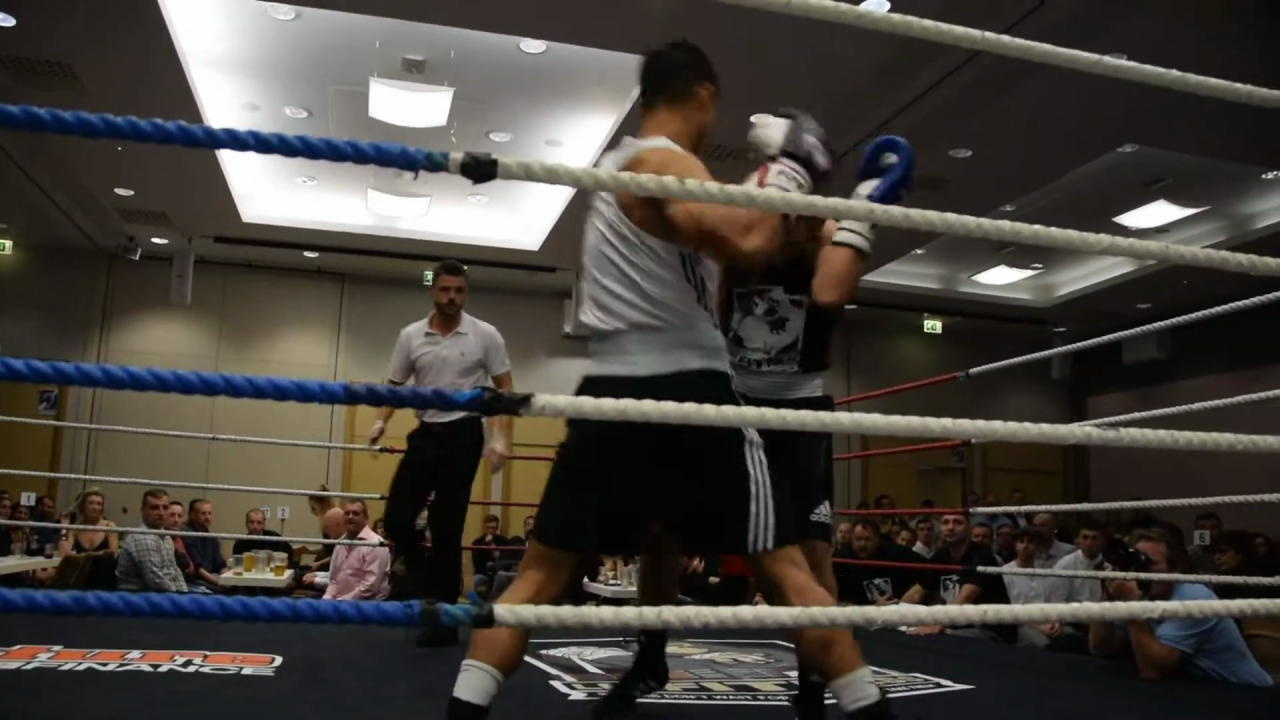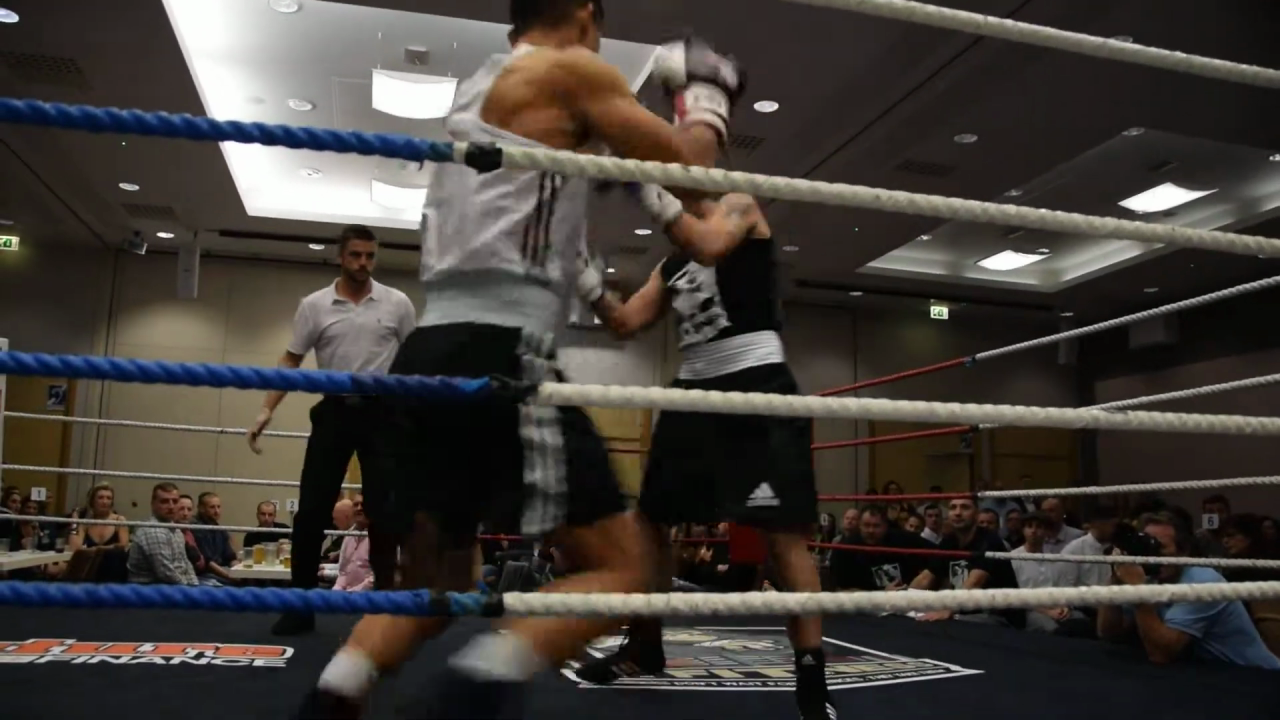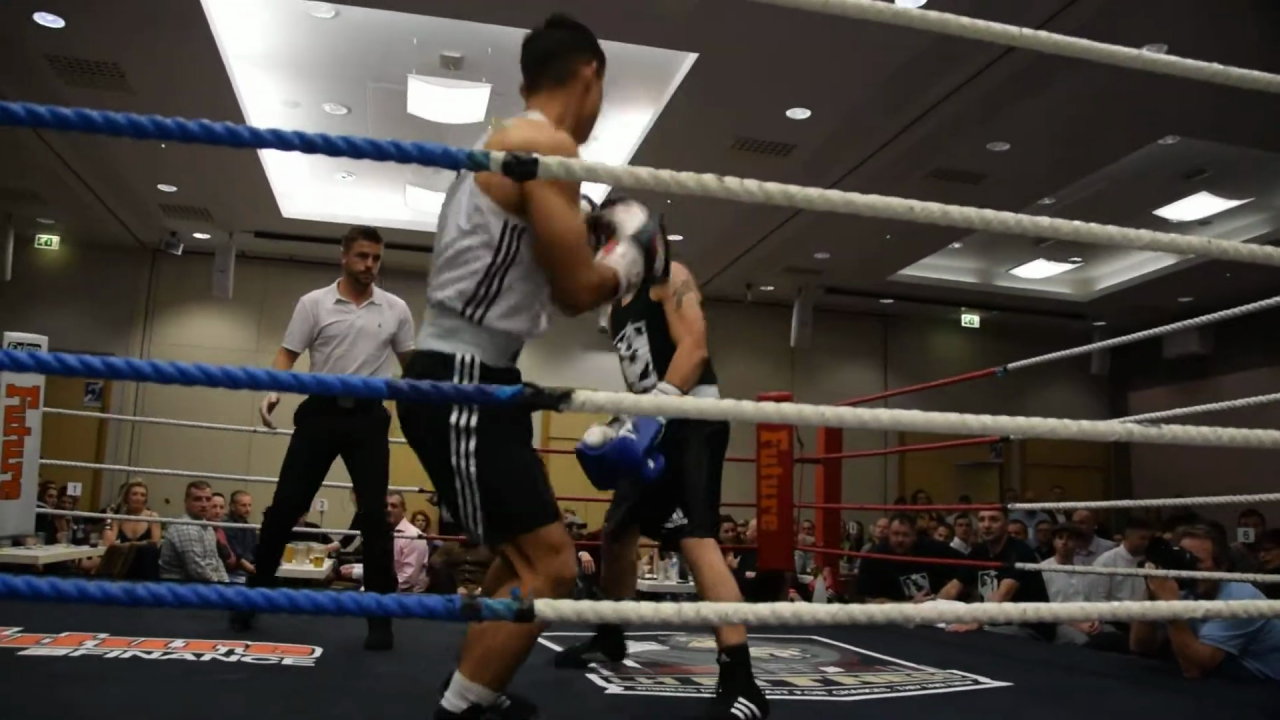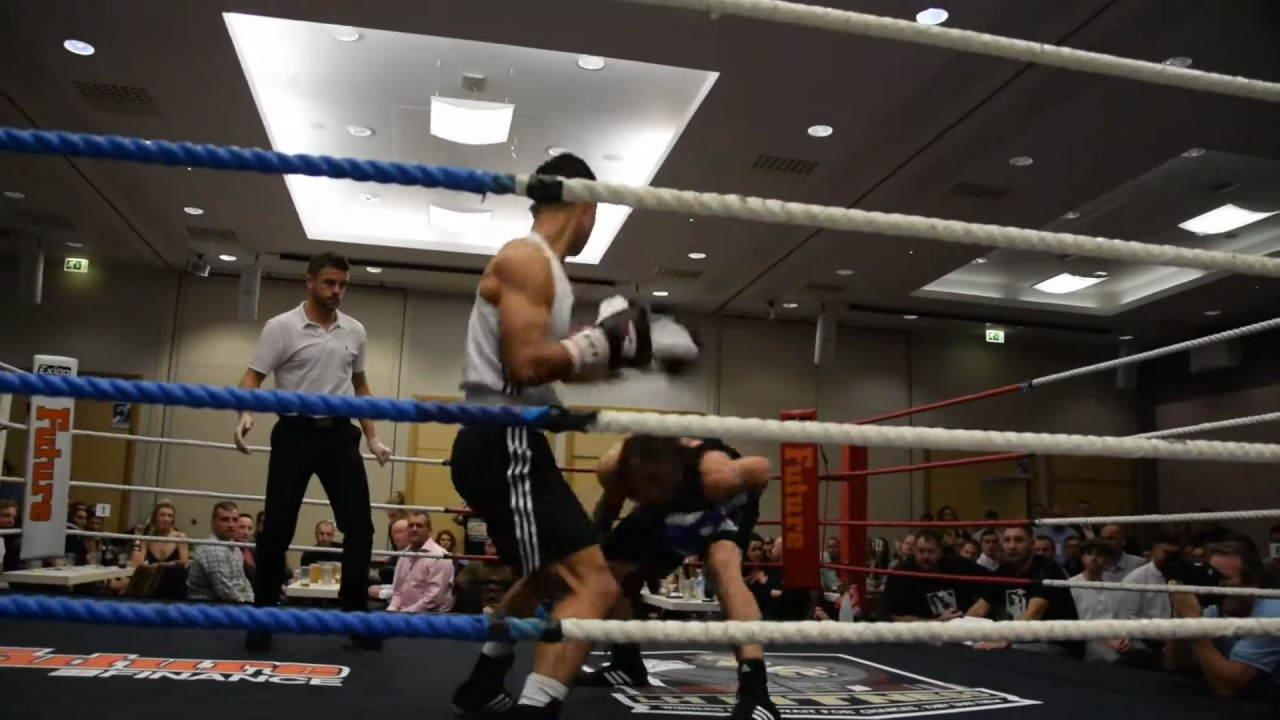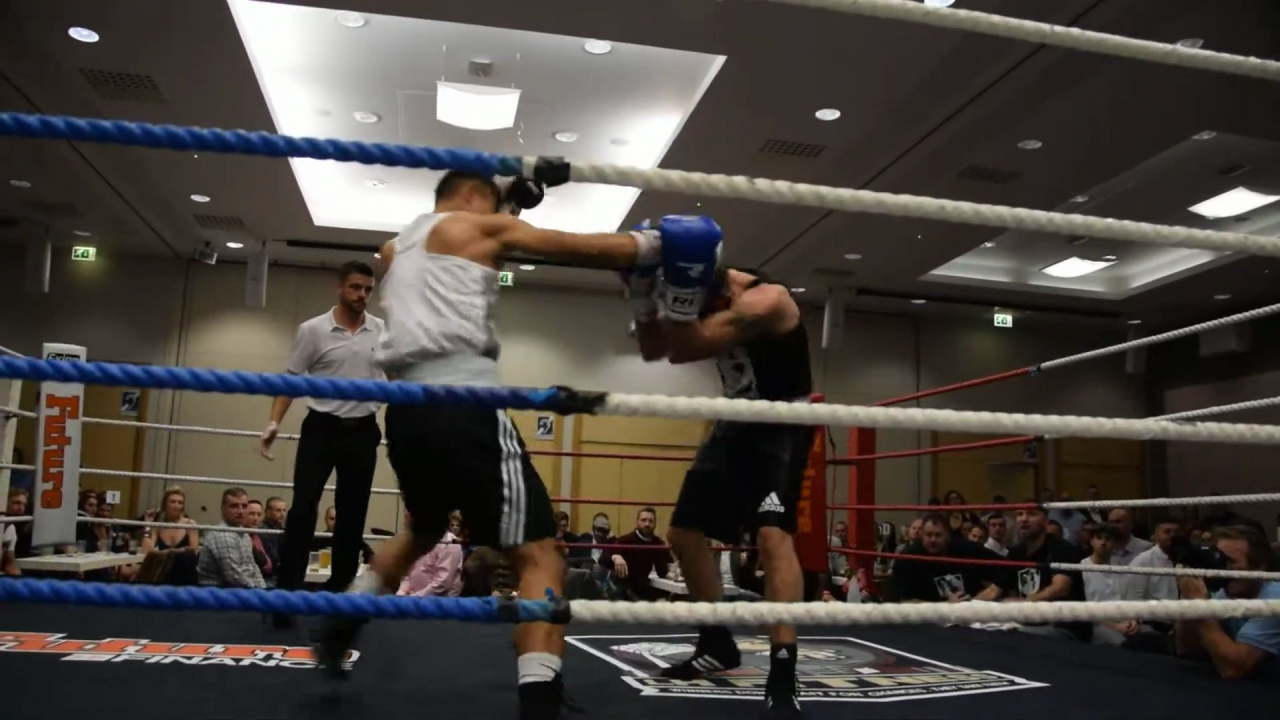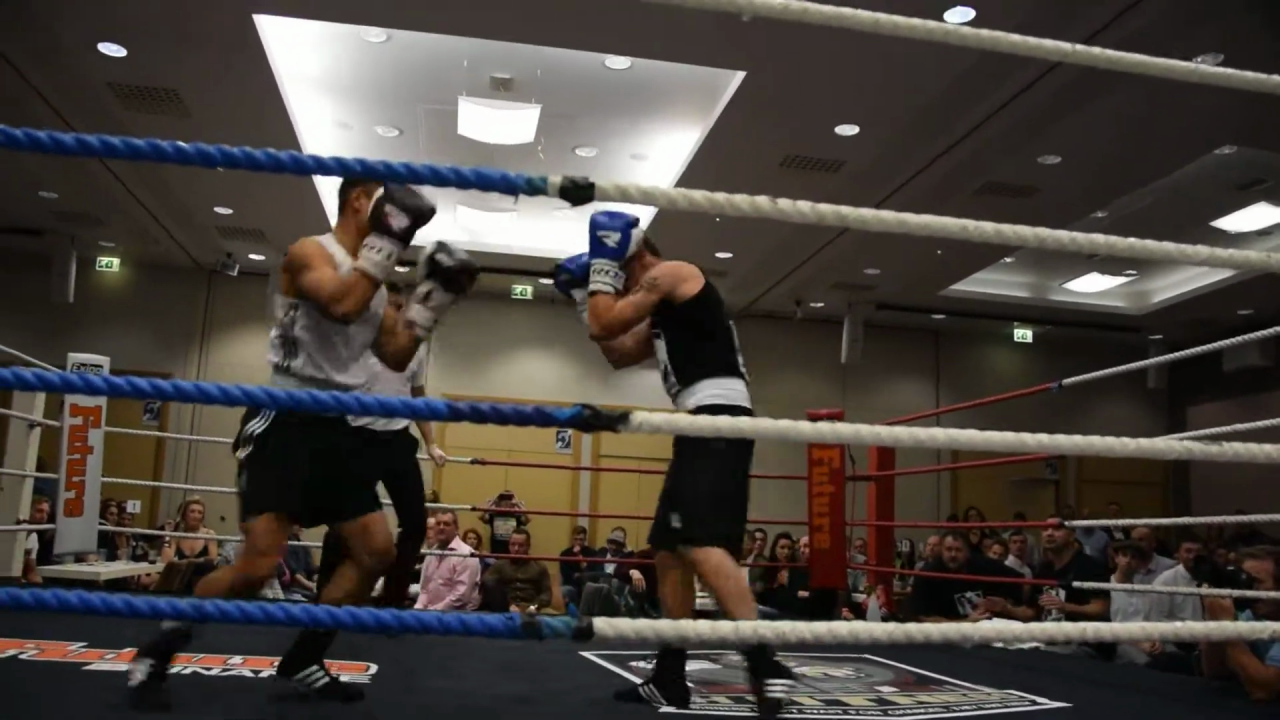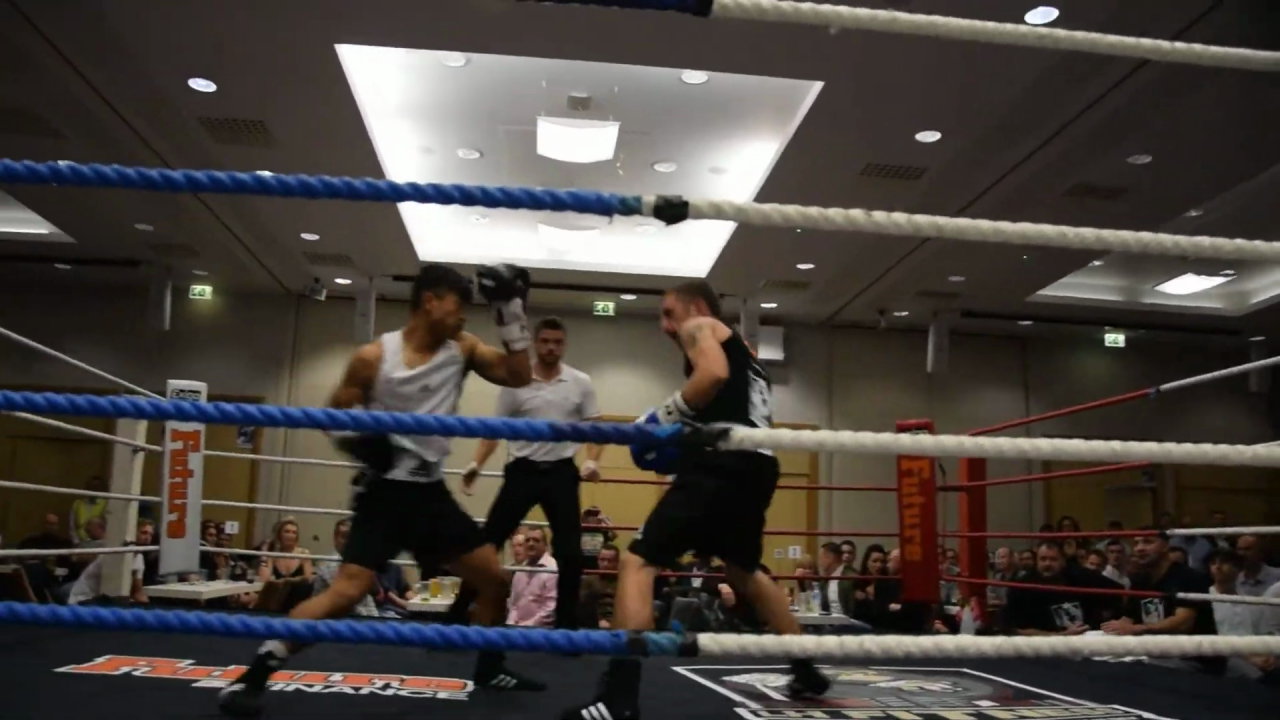
dt=0.5s
person 1, frame 1
left shoulder: (613, 163)
right shoulder: (670, 164)
right elbow: (747, 243)
right wrist: (789, 173)
left hip: (606, 400)
right hip: (689, 393)
left knee: (537, 576)
right knee: (787, 567)
person 1, frame 2
left shoulder: (479, 94)
right shoulder: (569, 71)
right elbow: (690, 161)
right wrist: (706, 90)
left hip: (433, 362)
right hip: (504, 358)
left knee: (433, 581)
right knee: (619, 566)
person 1, frame 3
left shoulder: (505, 148)
right shoulder: (541, 150)
right elbow: (580, 289)
left wrist: (601, 226)
right wrist: (638, 250)
left hip: (479, 386)
right hip: (456, 389)
left knee: (532, 555)
right knee: (550, 571)
person 1, frame 4
left shoulder: (542, 269)
right shoulder: (525, 258)
left elbow: (575, 363)
right elbow: (527, 367)
left wrist: (647, 343)
right wrist: (605, 337)
left hip: (500, 447)
right hip: (505, 445)
left knee: (546, 574)
right knee: (594, 587)
person 1, frame 5
left shoulder: (397, 247)
right shoulder: (474, 227)
right elbow: (580, 247)
right wrist: (660, 241)
left hip: (407, 418)
right hip: (468, 413)
left knee: (425, 531)
right knee: (540, 562)
left ankle: (339, 637)
person 1, frame 6
left shoulder: (372, 278)
right shoulder: (310, 255)
left elbow: (397, 356)
right elbow: (343, 306)
left wrist: (436, 293)
right wrist: (388, 238)
left hip: (336, 427)
right hip: (288, 422)
left knee: (378, 548)
right knee: (259, 564)
left ankle: (304, 660)
right ankle: (157, 654)
person 1, frame 7
left shoulder: (459, 347)
right shoulder: (372, 356)
left elbow: (517, 376)
right elbow: (334, 414)
left wrist: (512, 307)
right wrist: (353, 437)
left hip: (430, 492)
right hip: (383, 492)
left knee: (495, 577)
right knee: (347, 593)
left ankle: (489, 668)
right ankle: (253, 677)
person 2, frame 1
left shoulder: (827, 232)
left elbow: (828, 295)
left wrist: (864, 203)
left hip: (796, 408)
left knee: (809, 548)
left ankle: (814, 691)
person 2, frame 2
left shoulder: (738, 208)
right shoulder: (668, 263)
left elbow: (707, 243)
right elbow: (627, 323)
left wrist: (652, 193)
right wrist: (584, 283)
left hip: (753, 380)
right hip: (692, 390)
left knee: (781, 530)
right knee: (651, 519)
right ankle: (643, 649)
person 2, frame 3
left shoulder: (670, 279)
right shoulder: (617, 312)
left elbow: (694, 351)
right wrist: (612, 431)
left hip: (690, 422)
left knee: (695, 540)
right knee: (617, 533)
right ankle: (610, 639)
person 2, frame 4
left shoulder: (716, 473)
right shoulder: (613, 467)
left elbow: (761, 467)
right elbow: (609, 507)
left wrist: (708, 516)
left hip: (723, 504)
left knee: (723, 562)
right knee: (609, 569)
right ankle: (628, 665)
person 2, frame 5
left shoulder: (766, 300)
right shoulder: (704, 297)
left elbow: (681, 350)
right elbow: (651, 350)
right wrist: (640, 288)
left hip: (780, 428)
right hip: (735, 425)
left knee: (773, 536)
right knee: (684, 531)
left ankle: (783, 682)
right ankle: (717, 645)
person 2, frame 6
left shoulder: (669, 274)
right shoulder: (666, 312)
left elbow: (601, 324)
right elbow: (618, 354)
left wrist: (604, 262)
right wrist: (579, 289)
left hip: (716, 415)
right hip: (712, 422)
left knee: (702, 547)
right knee: (670, 551)
left ankle: (767, 668)
right ankle: (668, 677)
person 2, frame 7
left shoulder: (699, 328)
right shoulder: (742, 353)
left elbow: (714, 374)
left wrist: (668, 413)
right wrist: (685, 429)
left hip: (721, 462)
right hip: (760, 465)
left knee: (638, 563)
right knee: (744, 571)
right ankle: (807, 672)
person 3, frame 1
left shoulder: (485, 335)
right shoulder: (410, 336)
left elbow: (505, 389)
right elbow: (395, 387)
left wrist: (500, 436)
right wrist: (381, 421)
left hip: (463, 436)
right hip: (425, 435)
left knee: (445, 526)
right knee: (397, 519)
right ankle: (425, 595)
person 3, frame 2
left shoulder: (397, 303)
right shoulder: (314, 305)
right elbow: (291, 360)
right wrist: (268, 409)
left hip: (379, 411)
right hip: (333, 411)
left knee: (380, 507)
right knee: (311, 511)
right ankle: (301, 605)
person 3, frame 3
left shoulder: (396, 309)
right shoulder: (313, 303)
left elbow: (410, 362)
right elbow: (286, 355)
right wrist: (273, 390)
left hip: (367, 417)
right hip: (320, 412)
left knee: (374, 515)
right knee: (284, 506)
left ankle: (380, 618)
right ankle: (258, 591)
person 3, frame 4
left shoulder: (355, 332)
right shoulder: (281, 327)
right elbow: (253, 378)
left wrist: (372, 436)
right wrist: (246, 415)
left hip: (340, 435)
right hip: (295, 434)
left knee: (360, 526)
right knee: (277, 529)
left ankle: (354, 617)
person 3, frame 5
left shoulder: (383, 333)
right shoulder: (312, 330)
right wrist: (273, 423)
left hip: (362, 433)
right hip: (321, 429)
left knee: (352, 517)
right knee: (303, 510)
left ankle: (340, 592)
right ankle: (287, 592)
person 3, frame 6
left shoulder: (415, 349)
left wrist: (431, 444)
left hip: (400, 442)
right hip: (361, 441)
left knee: (415, 522)
left ankle: (393, 598)
person 3, frame 7
left shoulder: (581, 383)
right shoulder: (514, 382)
left wrist: (591, 461)
right wrist: (476, 464)
left hip: (561, 473)
right hip: (523, 471)
left knee: (569, 553)
right knee: (489, 541)
left ankle: (567, 626)
right ankle: (457, 615)
